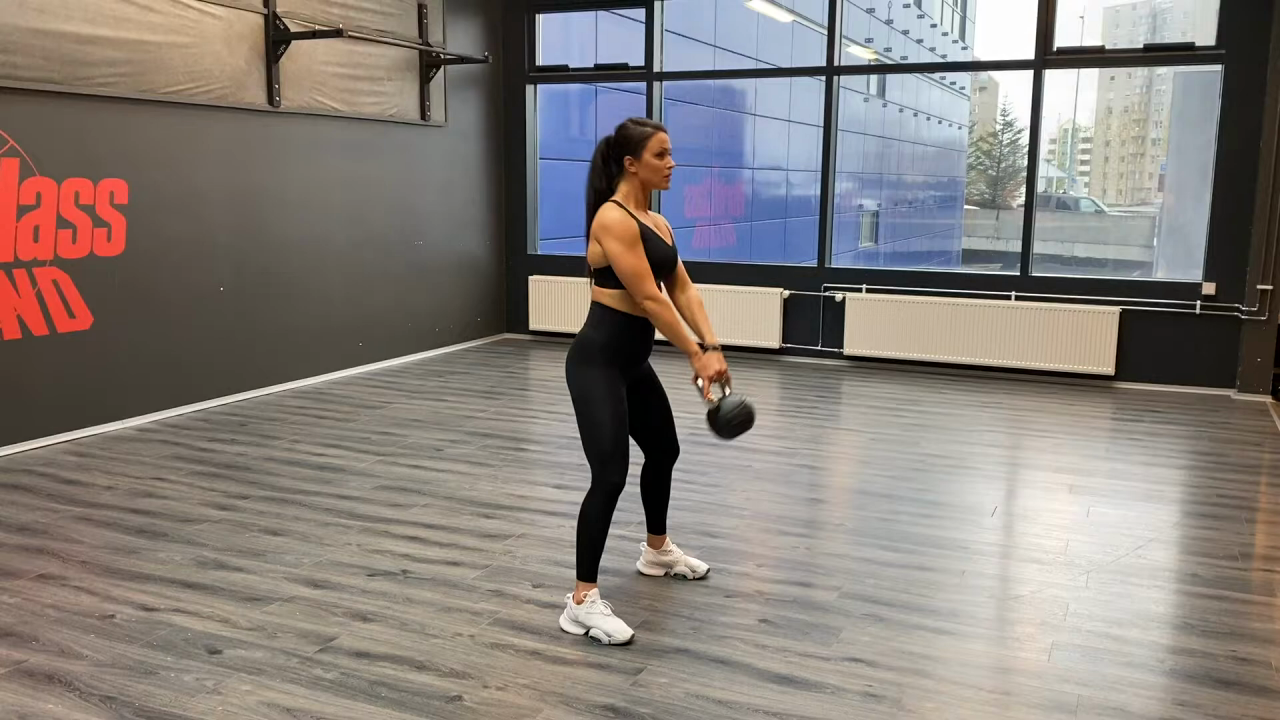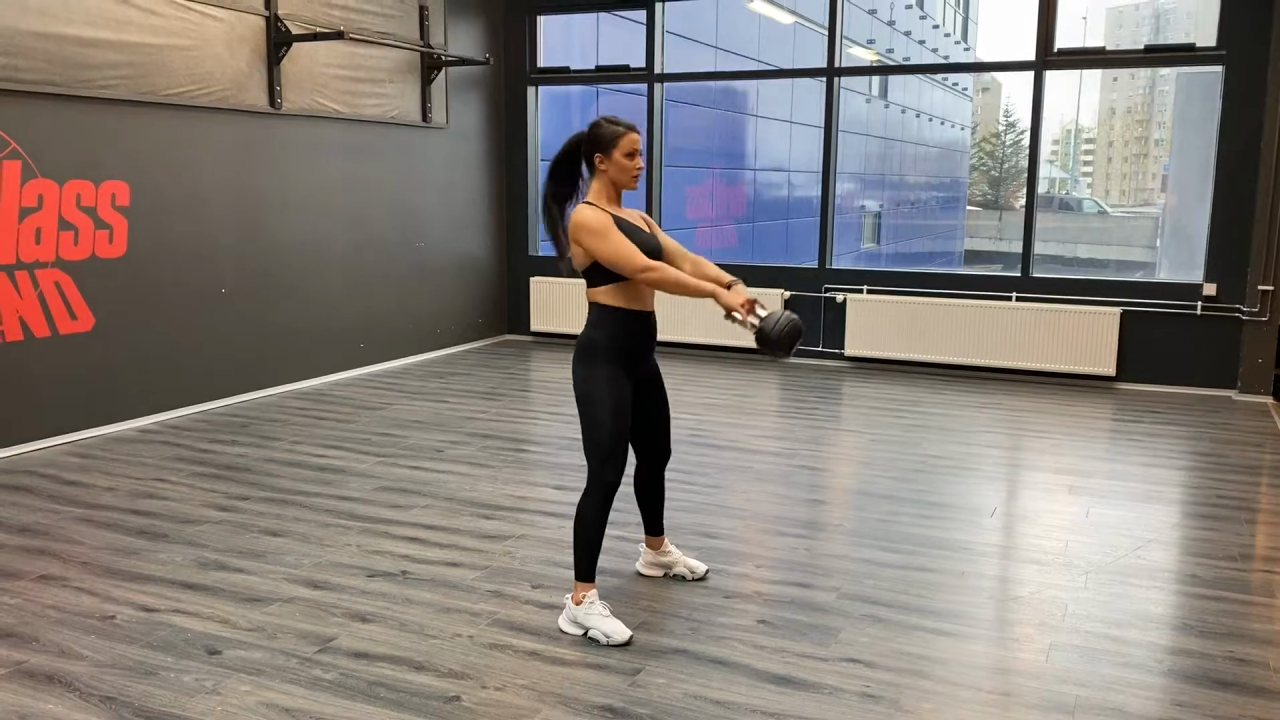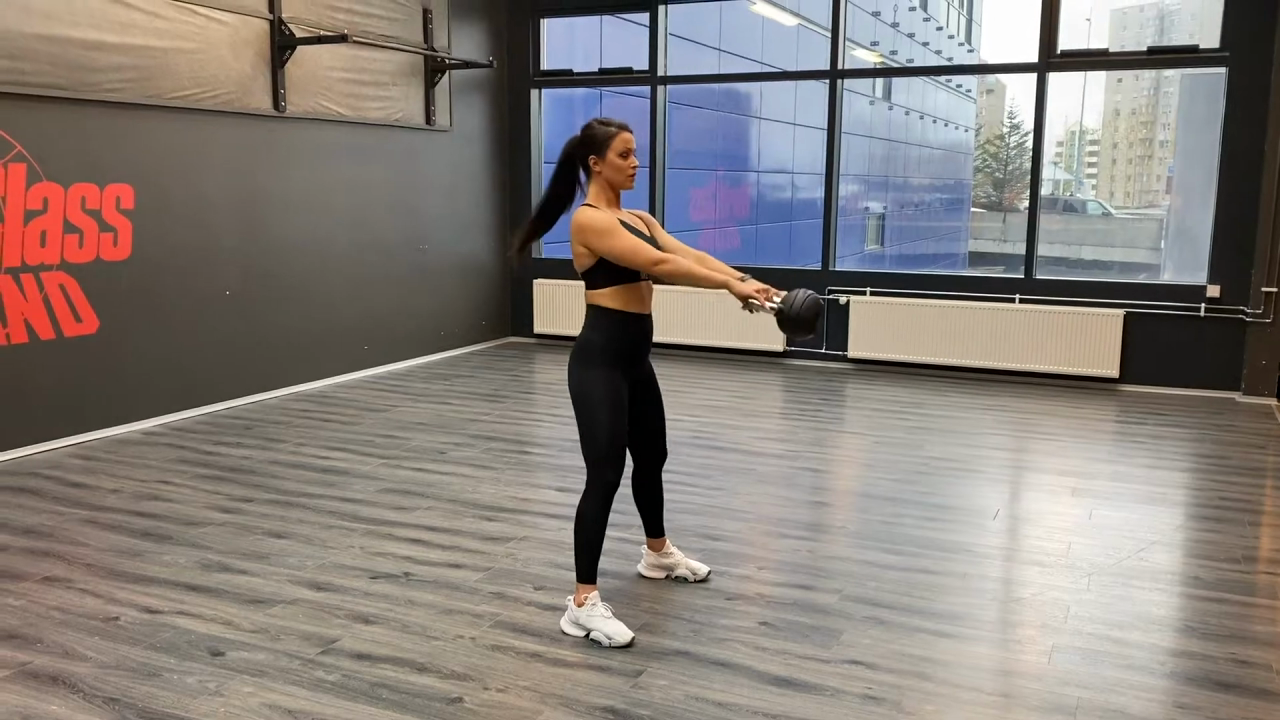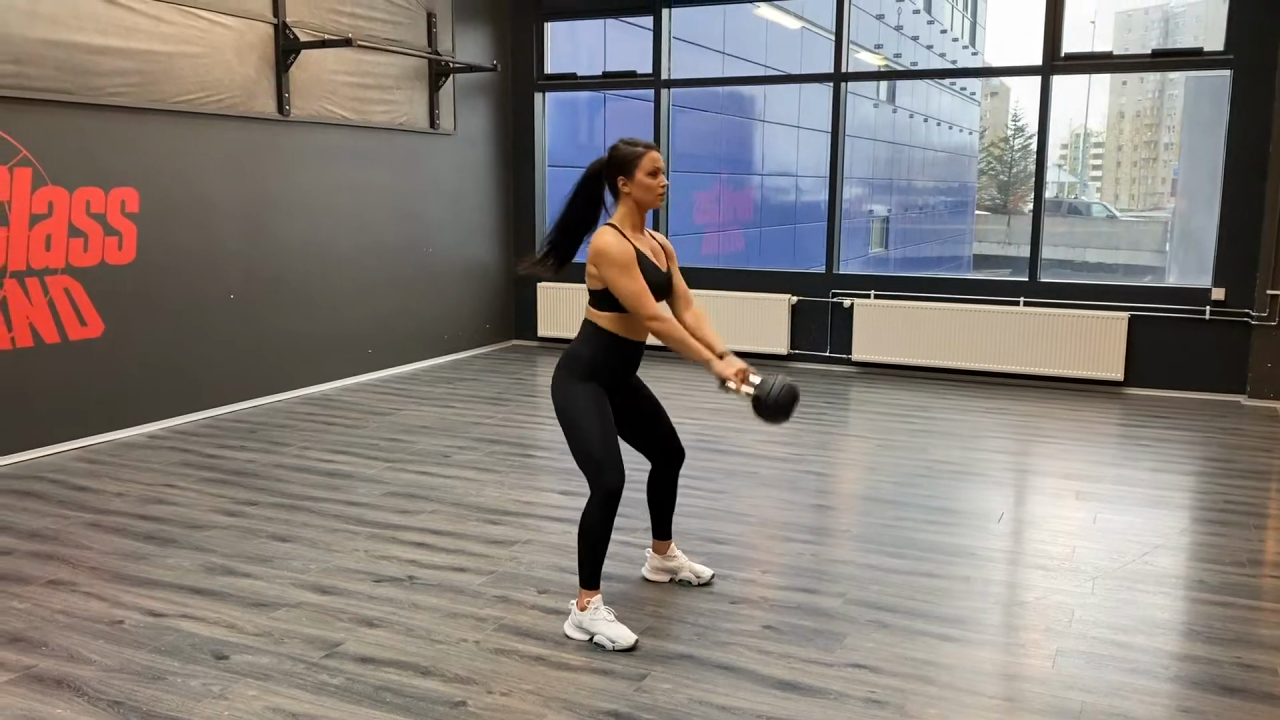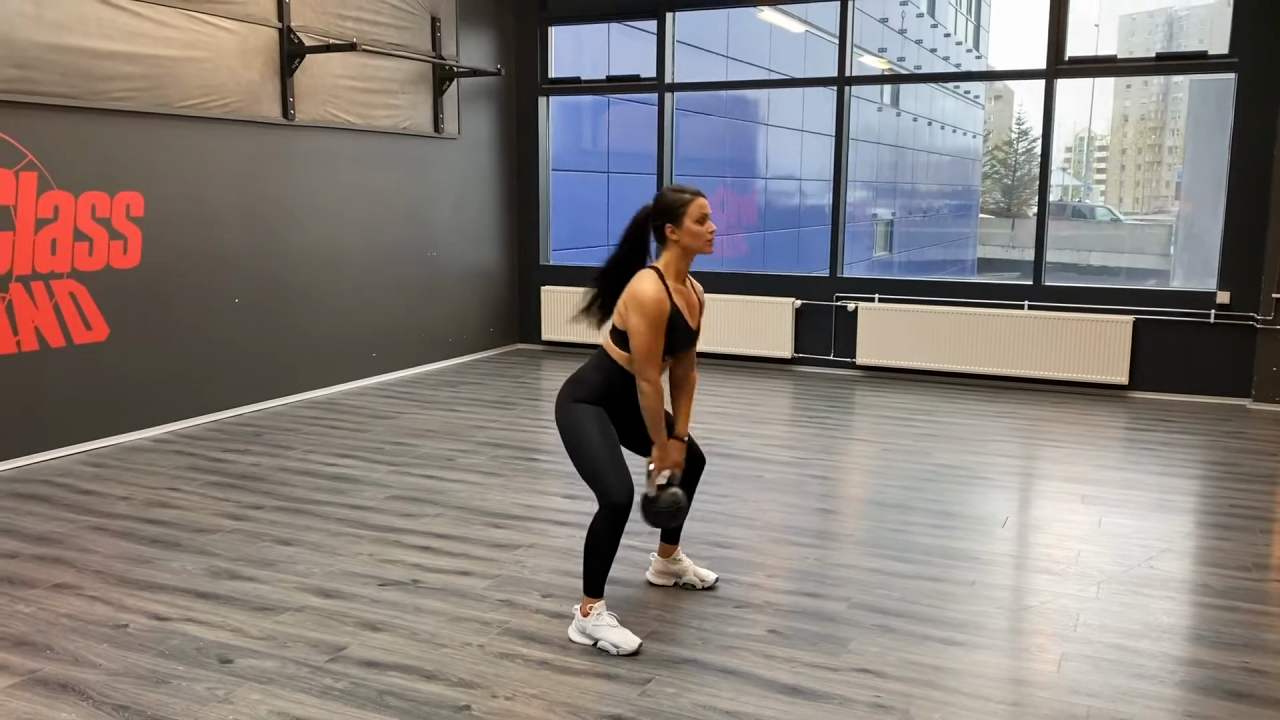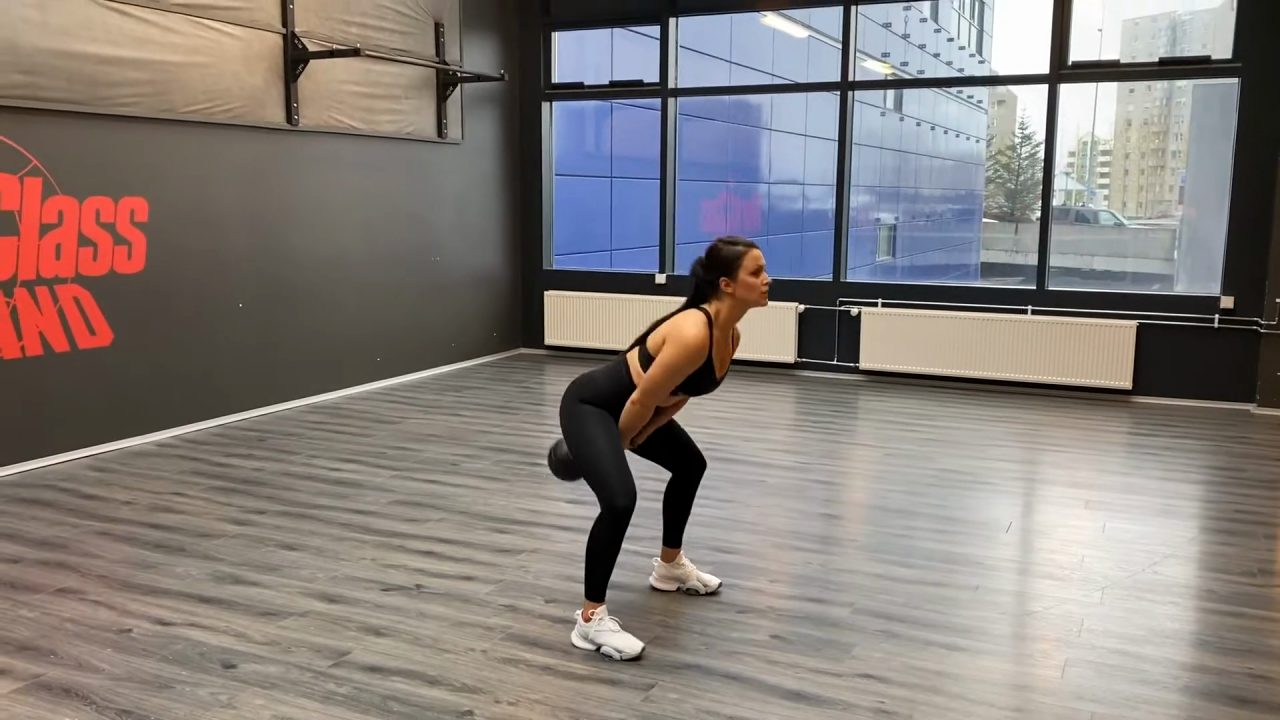
dt=0.2s
person 1, frame 1
left shoulder: (657, 222)
right shoulder: (612, 218)
left elbow: (682, 289)
right elbow: (649, 297)
left wrist: (710, 349)
right wrist: (697, 356)
left hip: (634, 359)
right hip: (597, 360)
left knee: (663, 451)
right knee: (610, 475)
left ankle: (657, 550)
right ankle: (582, 601)
person 1, frame 2
left shoulder: (635, 216)
right shoulder: (585, 217)
left elbow: (683, 257)
right elbow: (647, 271)
left wrist: (732, 285)
right wrist: (721, 295)
left hip: (640, 355)
right hip: (603, 357)
left knee: (655, 456)
right knee: (606, 473)
left ankle: (655, 552)
right ankle: (581, 602)
person 1, frame 3
left shoulder: (639, 217)
right shoulder: (589, 219)
left elbow: (687, 256)
right elbow: (656, 263)
left wrist: (743, 282)
right wrist: (736, 288)
left hip: (635, 358)
right hip: (599, 360)
left knee: (652, 457)
right knee: (605, 475)
left ankle: (658, 553)
right ankle: (582, 604)
person 1, frame 4
left shoulder: (659, 243)
right shoulder: (609, 243)
left elbow: (685, 307)
right elbow: (655, 318)
left wrist: (726, 355)
right wrist: (713, 363)
left hip: (620, 376)
right hip: (582, 378)
left knee: (668, 455)
right knee: (608, 483)
left ankle: (662, 556)
right ankle: (586, 608)
person 1, frame 5
left shoulder: (693, 293)
right shoulder: (648, 291)
left elbow: (684, 371)
right elbow: (648, 379)
left wrist: (678, 438)
right wrist: (660, 445)
left hip: (623, 398)
right hip: (586, 402)
left knee: (688, 459)
right knee: (618, 494)
left ankle: (667, 561)
right ankle: (588, 612)
person 1, frame 6
left shoulder: (729, 334)
right shoulder: (694, 334)
left elbow: (676, 398)
right elbow: (642, 401)
left wrist: (628, 444)
right wrist: (613, 447)
left hip: (628, 405)
right hip: (590, 404)
left knee: (690, 464)
right knee: (620, 499)
left ankle: (670, 565)
right ankle: (591, 618)
